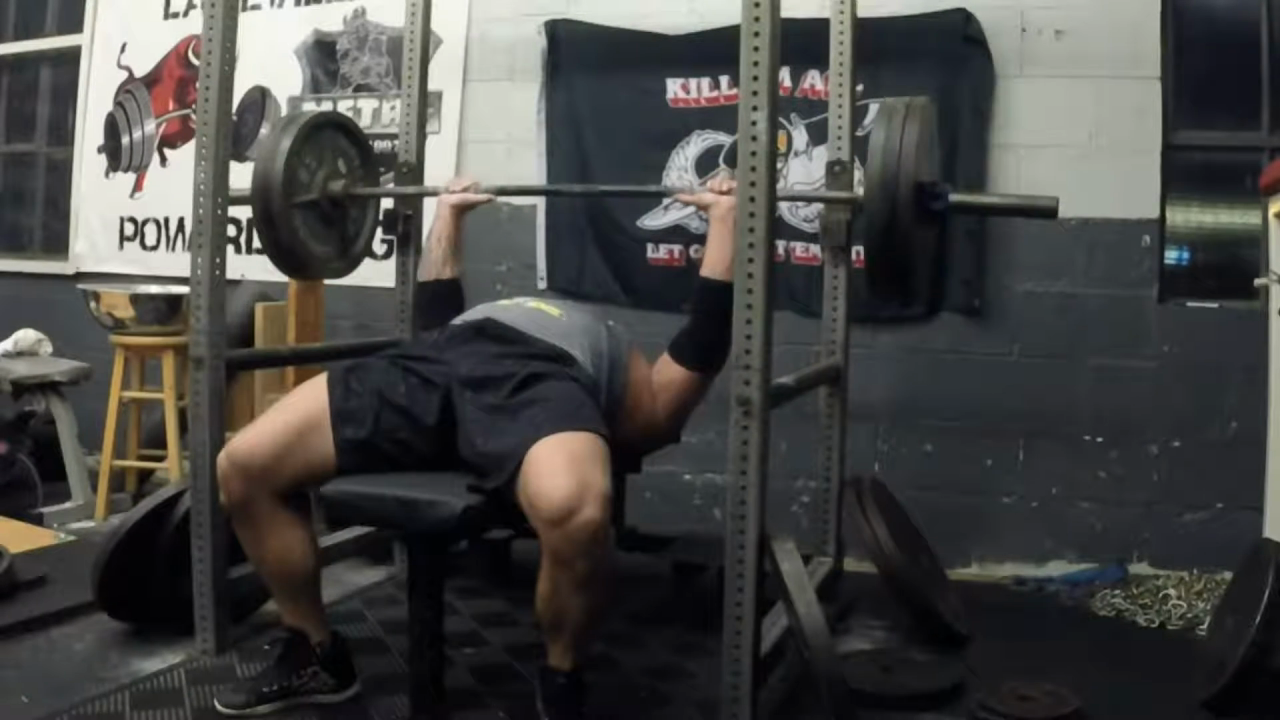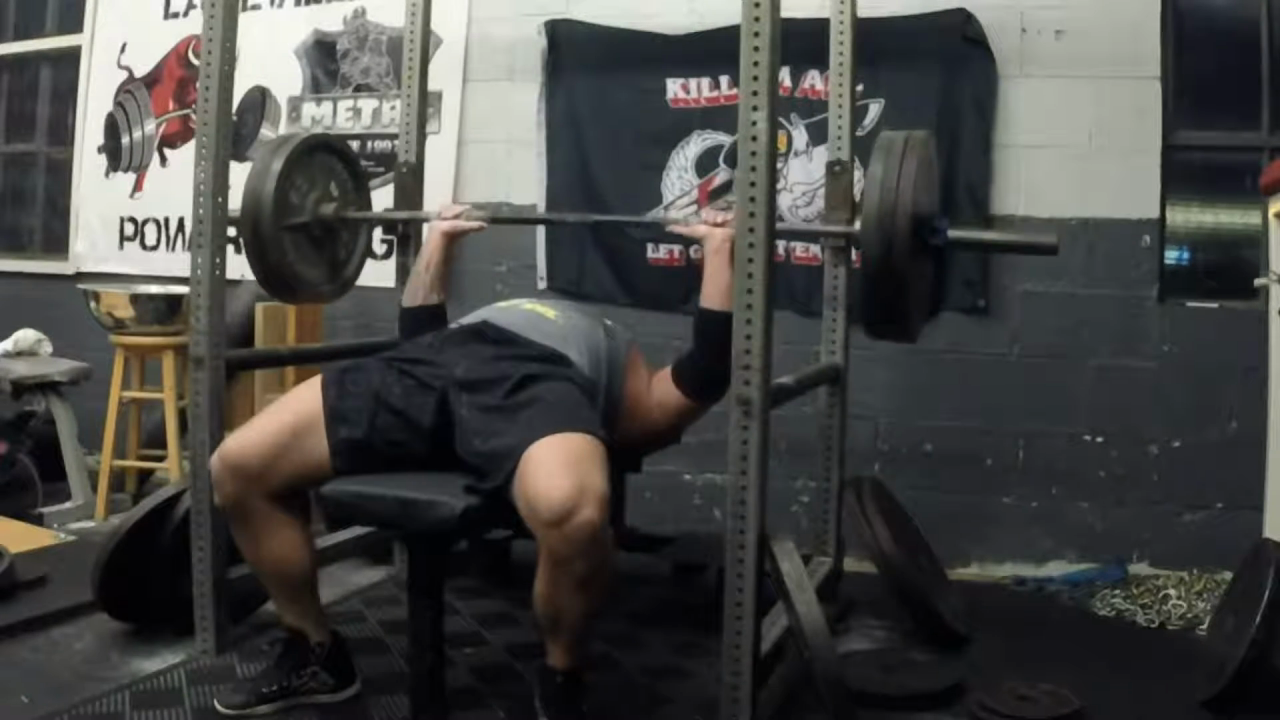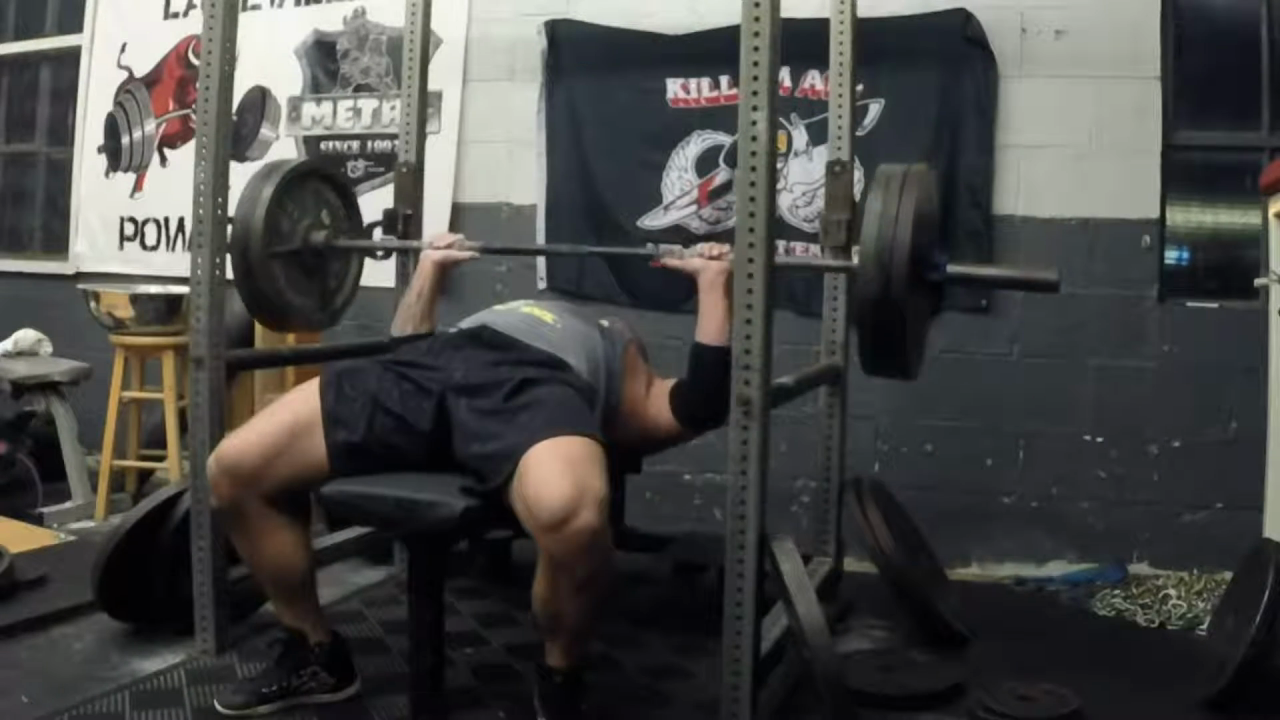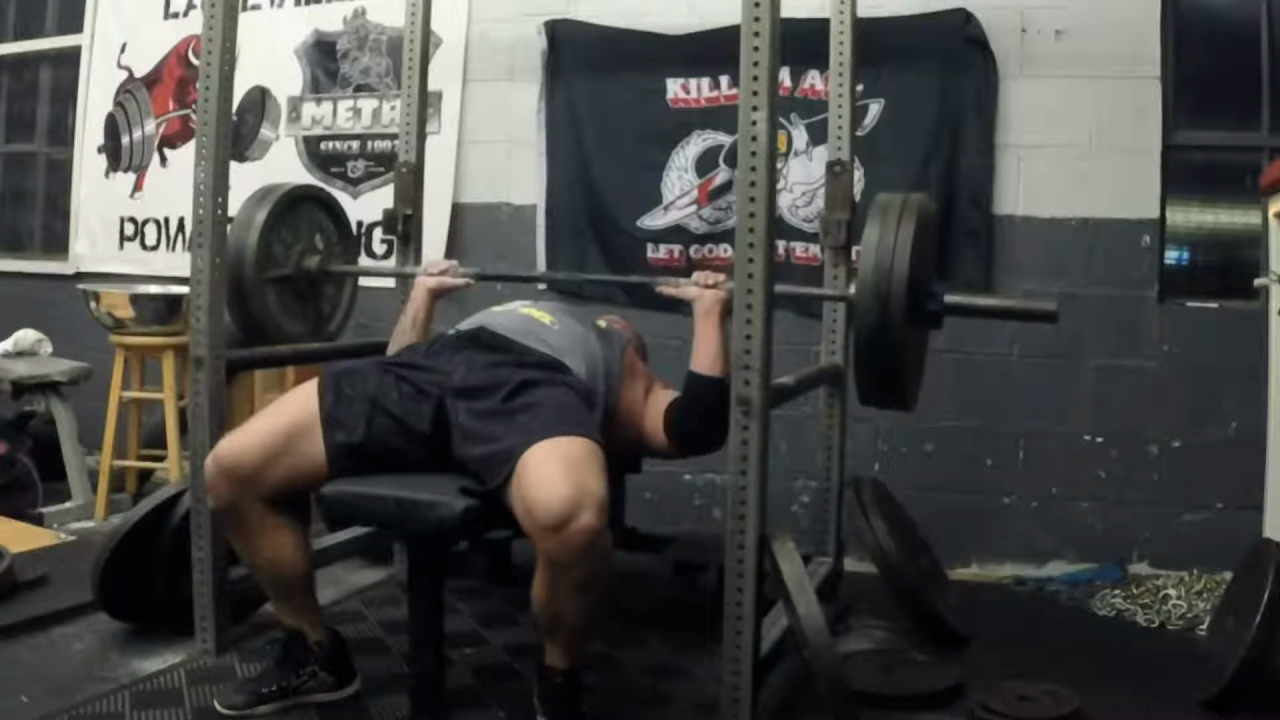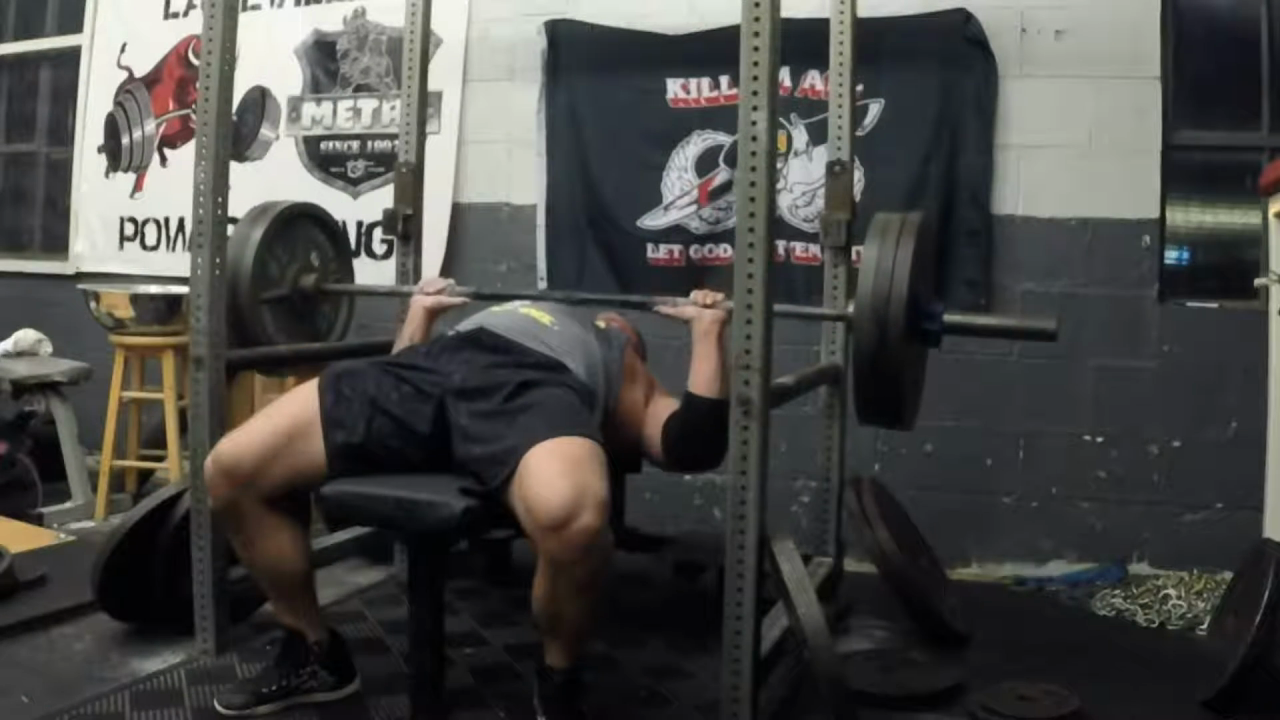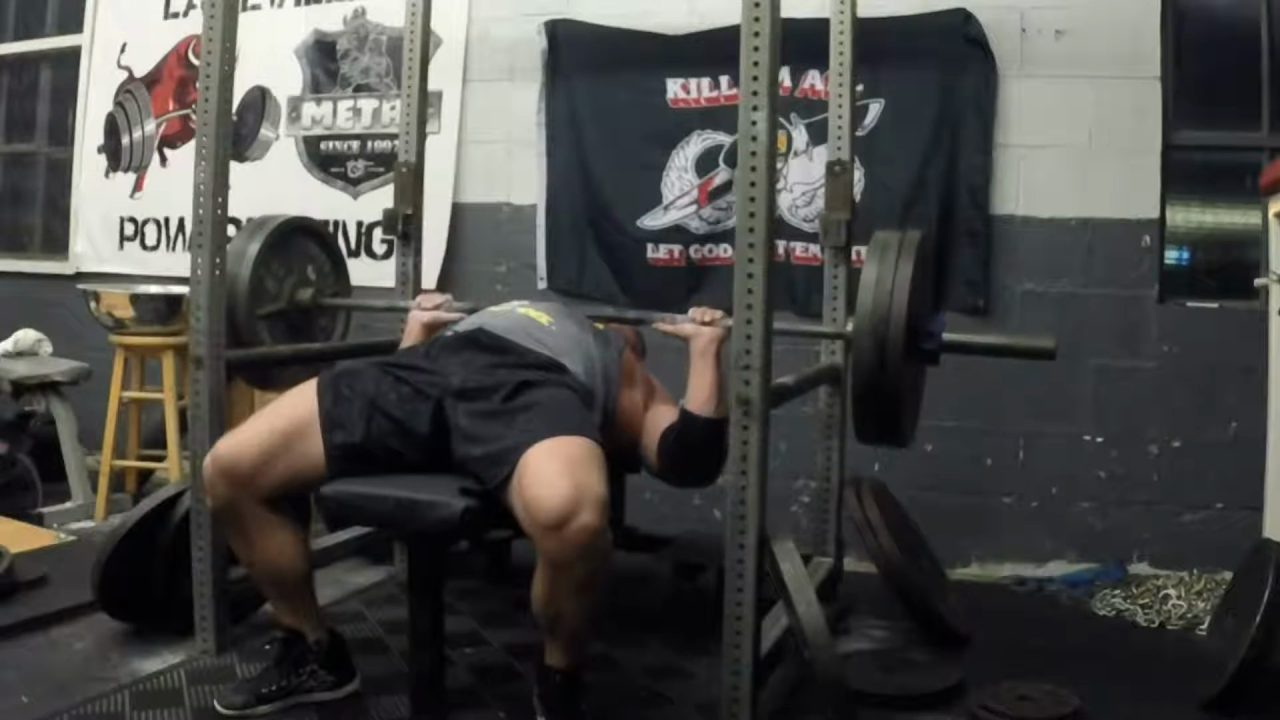
dt=0.3s
person 1, frame 1
left shoulder: (643, 397)
left elbow: (707, 342)
right elbow: (437, 311)
left wrist: (723, 219)
right wrist: (448, 214)
left knee: (576, 512)
right knee: (242, 467)
right ankle: (314, 656)
person 1, frame 2
left shoulder: (640, 398)
left elbow: (708, 372)
right elbow: (420, 330)
left wrist: (719, 248)
right wrist: (438, 239)
left knee: (573, 512)
right knee: (237, 467)
right ankle: (314, 654)
person 1, frame 3
left shoulder: (640, 392)
left elbow: (703, 404)
right elbow: (407, 352)
left wrist: (713, 283)
right wrist: (429, 268)
left knee: (572, 516)
right knee: (233, 468)
right ankle: (315, 654)
person 1, frame 4
left shoulder: (637, 392)
left elbow: (699, 428)
right elbow: (401, 366)
left wrist: (708, 309)
right wrist: (423, 293)
left knee: (571, 517)
right knee: (231, 469)
right ankle: (314, 653)
person 1, frame 5
left shoulder: (637, 390)
left elbow: (695, 445)
left wrist: (707, 329)
right wrist: (420, 309)
left knee: (572, 517)
right knee: (230, 469)
right ankle: (313, 654)
person 1, frame 6
left shoulder: (636, 390)
left elbow: (691, 460)
left wrist: (704, 345)
right wrist: (418, 323)
left knee: (572, 516)
right knee: (230, 469)
right ankle: (312, 653)
